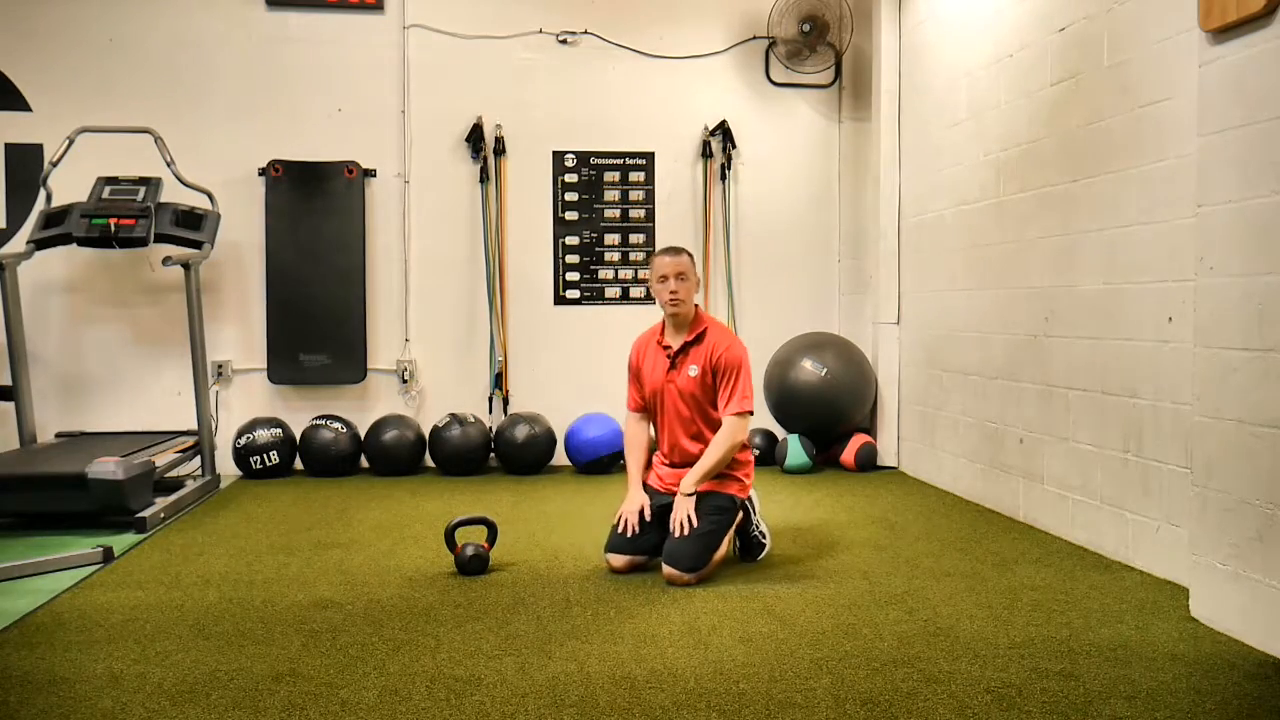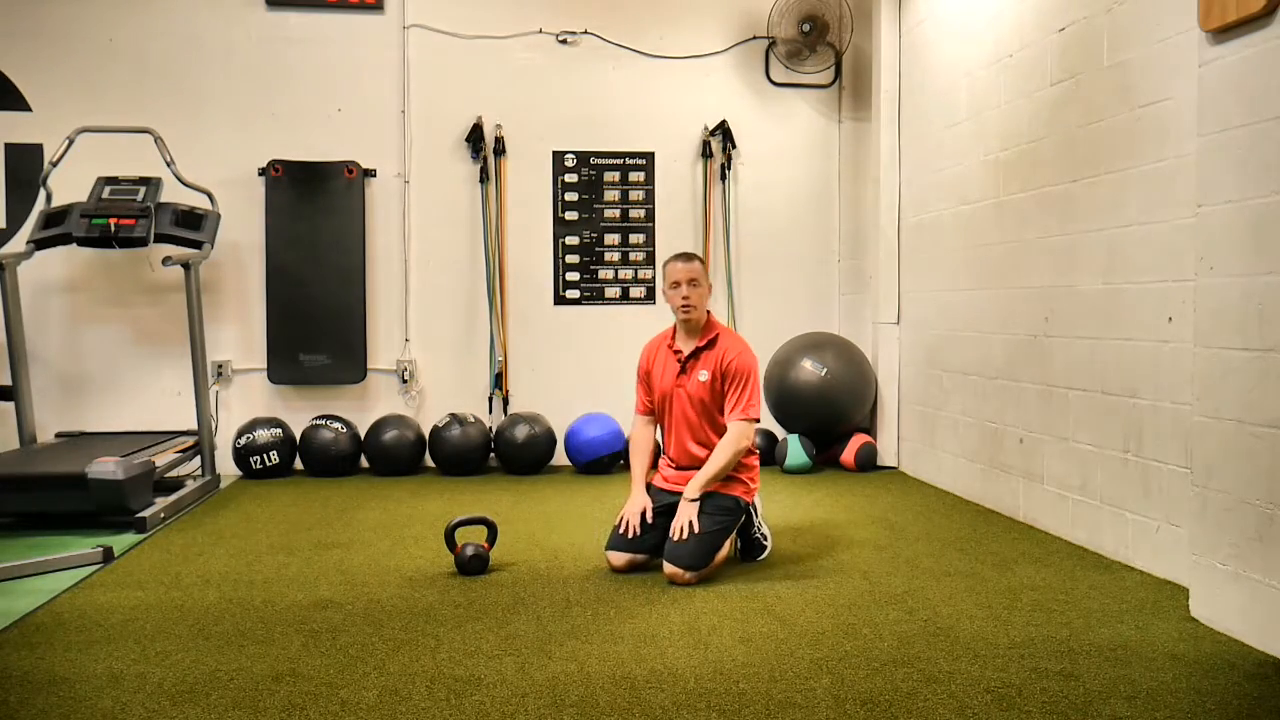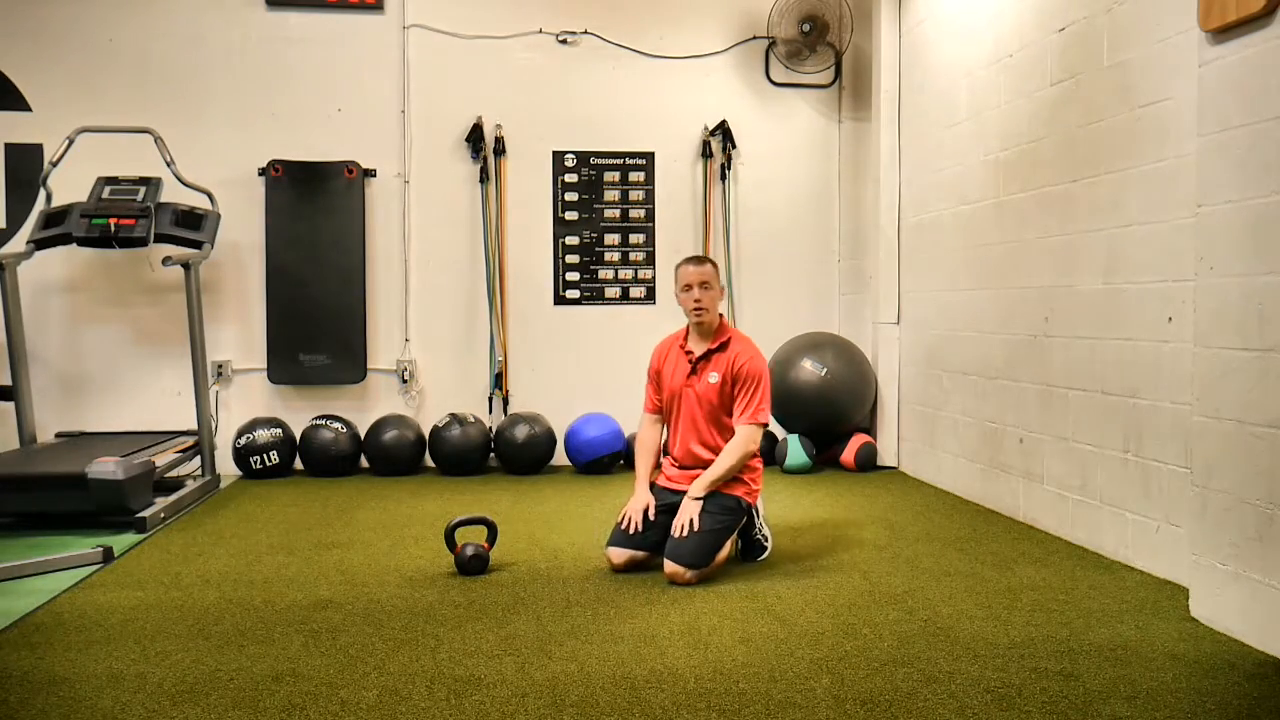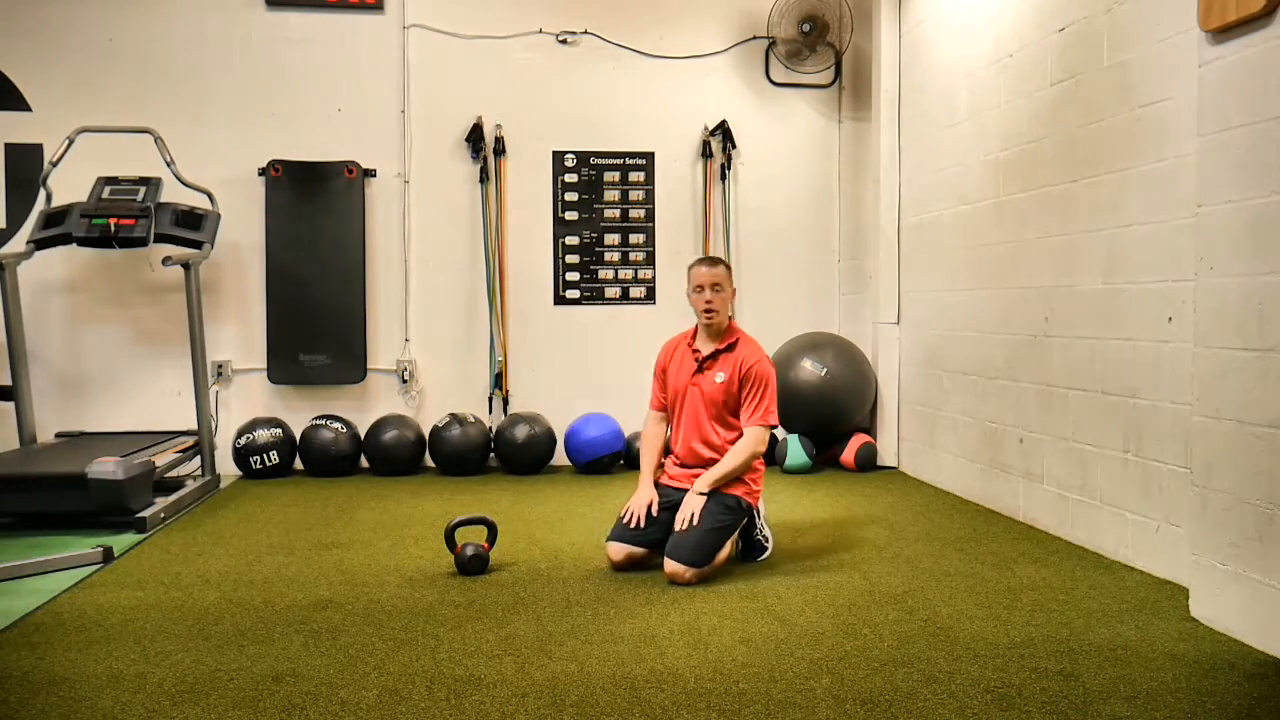
dt=0.1s
person 1, frame 1
left shoulder: (724, 346)
right shoulder: (642, 348)
left elbow: (736, 431)
right elbow: (637, 419)
left wrist: (689, 488)
right wrist: (634, 487)
left hip: (718, 478)
right hip: (663, 478)
left knee: (679, 571)
right knee: (619, 559)
left ankle: (739, 518)
right ankle: (681, 530)
person 1, frame 2
left shoulder: (735, 353)
right shoulder: (652, 352)
left elbow: (740, 437)
right elbow: (643, 423)
left wrist: (693, 493)
right wrist: (638, 490)
left hip: (724, 482)
right hip: (669, 480)
left knee: (680, 570)
right knee: (619, 557)
left ankle: (739, 523)
right ankle: (686, 532)
person 1, frame 3
left shoulder: (745, 357)
right shoulder: (664, 352)
left elbow: (748, 441)
right elbow: (651, 422)
left wrist: (697, 492)
right wrist: (641, 487)
left hip: (727, 482)
right hip: (673, 479)
left knee: (680, 570)
right knee: (619, 555)
left ankle: (740, 524)
right ankle: (685, 531)
person 1, frame 4
left shoulder: (752, 360)
right shoulder: (671, 351)
left elbow: (755, 441)
right elbow: (656, 420)
left wrist: (702, 488)
right wrist: (646, 483)
left hip: (728, 484)
right hip: (675, 478)
left knee: (680, 569)
right knee: (619, 553)
left ankle: (740, 525)
right ankle: (690, 530)
